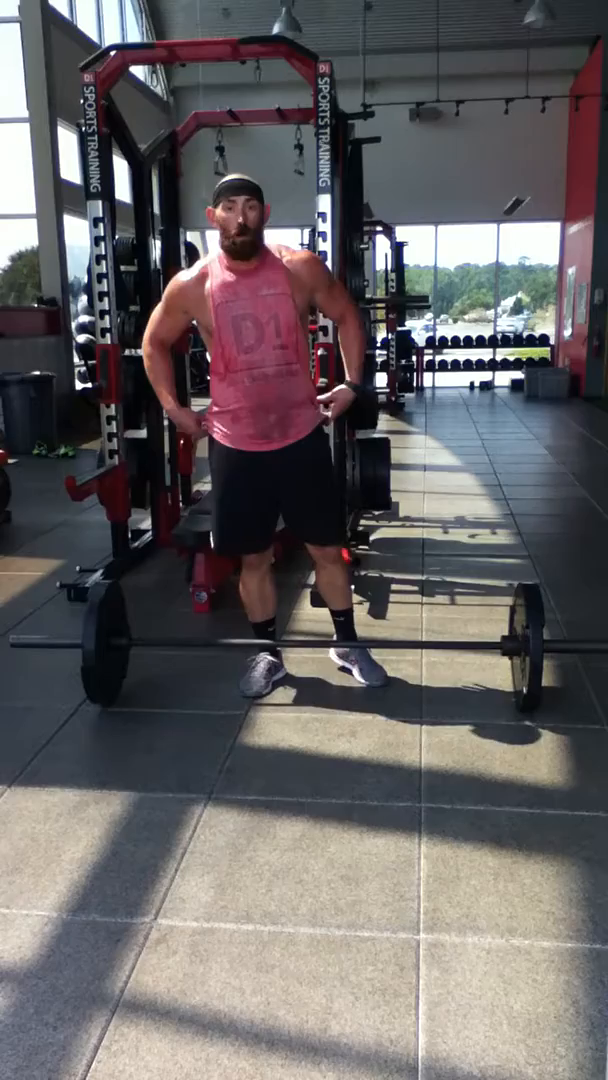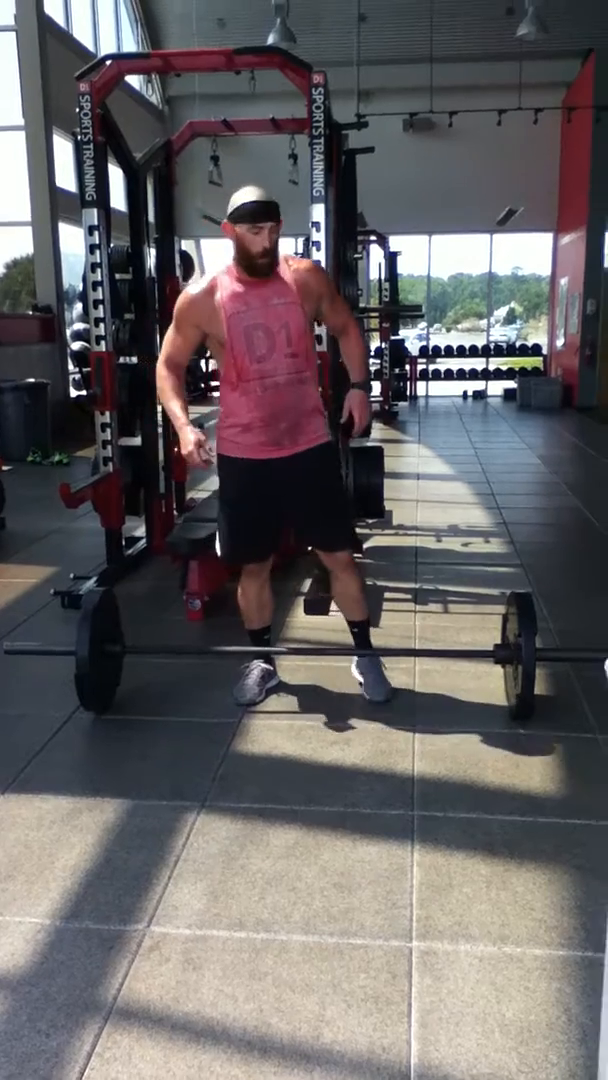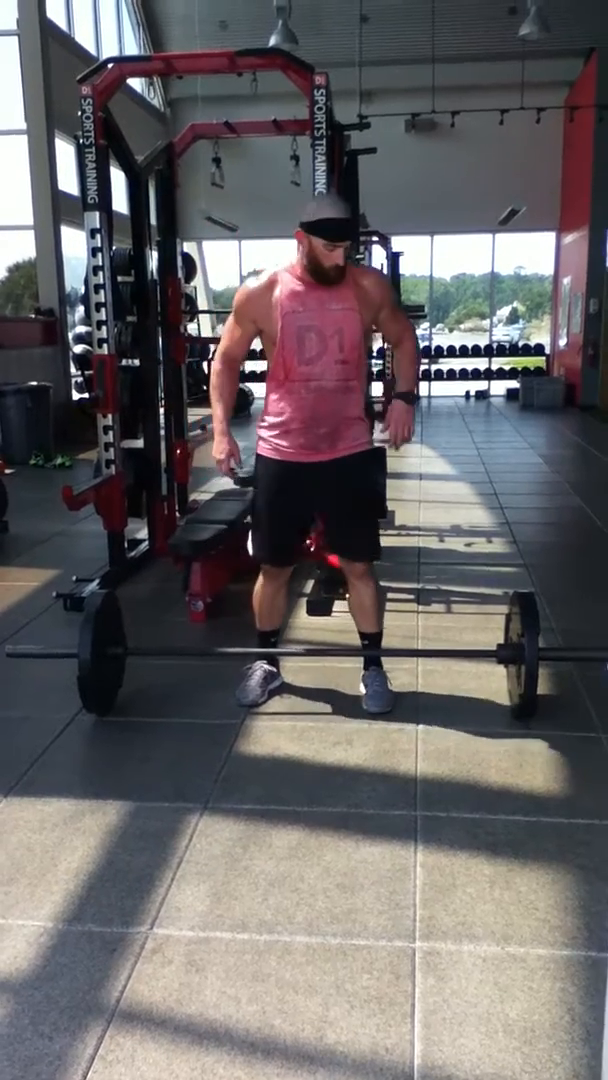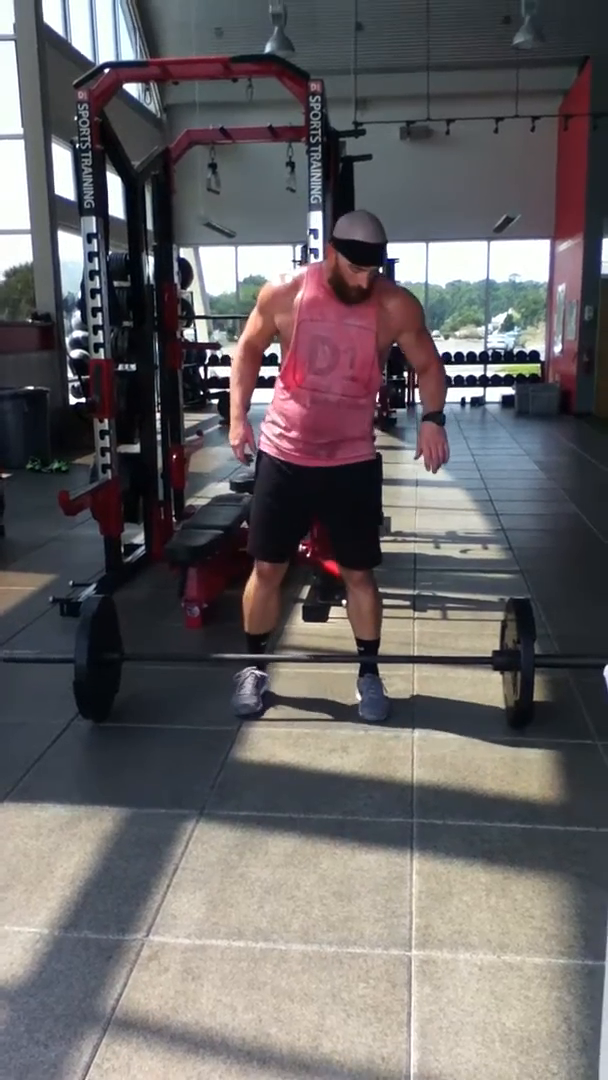
dt=0.4s
person 1, frame 1
left shoulder: (302, 268)
right shoulder: (190, 286)
left elbow: (347, 317)
right elbow: (155, 344)
left wrist: (352, 382)
right wrist: (175, 407)
left hip: (301, 436)
right hip: (235, 445)
left knee: (327, 549)
right knee: (252, 557)
left ankle: (346, 643)
right ankle: (268, 652)
person 1, frame 2
left shoulder: (308, 277)
right shoulder: (200, 300)
left elbow: (346, 329)
right elbow: (169, 365)
left wrist: (358, 385)
right wrist: (184, 425)
left hip: (310, 446)
right hip: (243, 454)
left knee: (339, 556)
right knee: (253, 565)
left ankle: (364, 653)
right ankle: (262, 660)
person 1, frame 3
left shoulder: (371, 286)
right shoulder: (259, 294)
left elbow: (404, 340)
right elbow: (227, 360)
left wrist: (403, 398)
right wrist: (221, 427)
left hip: (349, 453)
right hip: (281, 453)
left knee: (358, 565)
right knee: (273, 567)
left ankle: (372, 665)
right ankle: (267, 661)
person 1, frame 4
left shoulder: (397, 306)
right shoulder: (282, 294)
left elbow: (429, 365)
right elbow: (248, 351)
left wrist: (432, 419)
right wrist: (238, 417)
left hip: (351, 460)
right hip: (283, 454)
left knee: (359, 573)
right knee: (266, 568)
left ankle: (367, 672)
right ankle: (254, 665)
